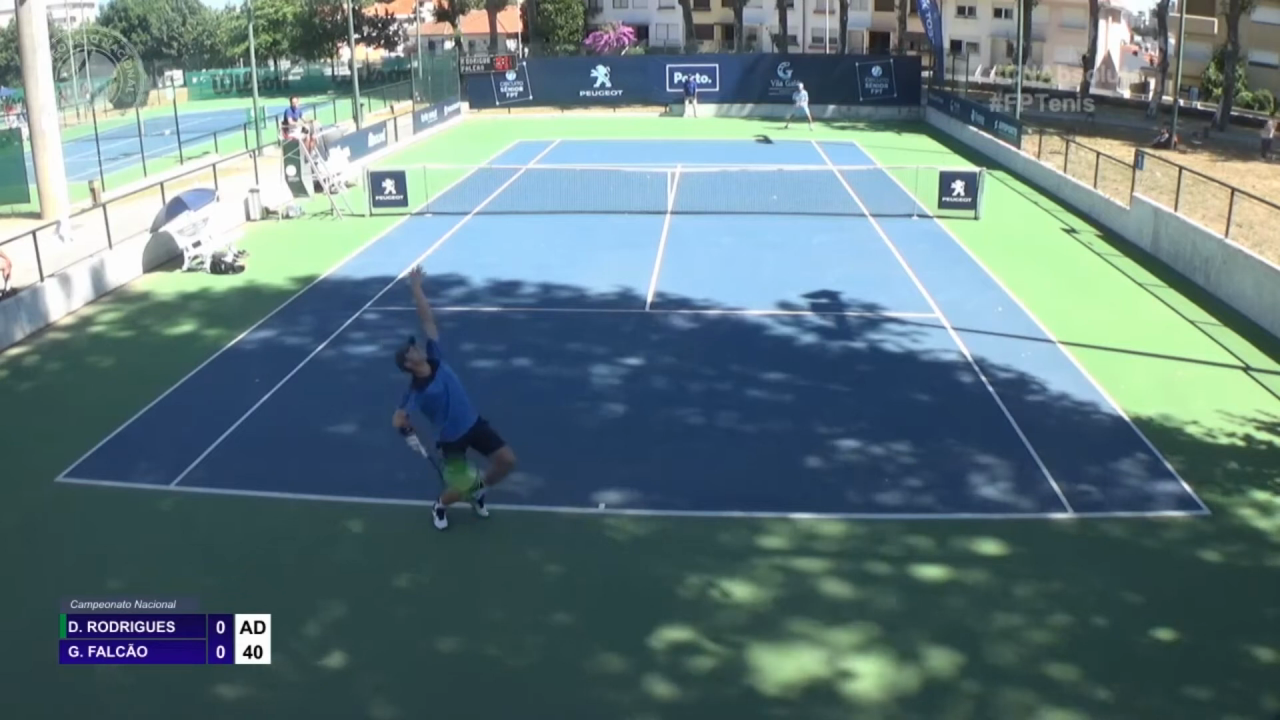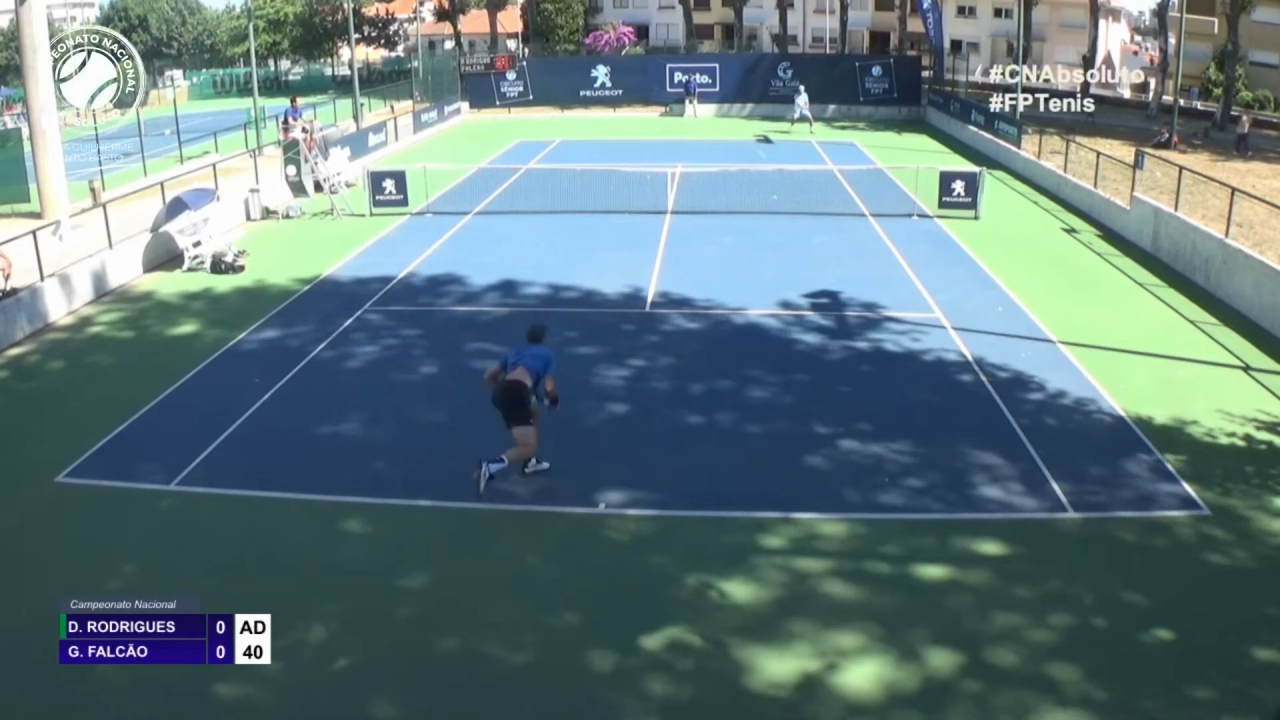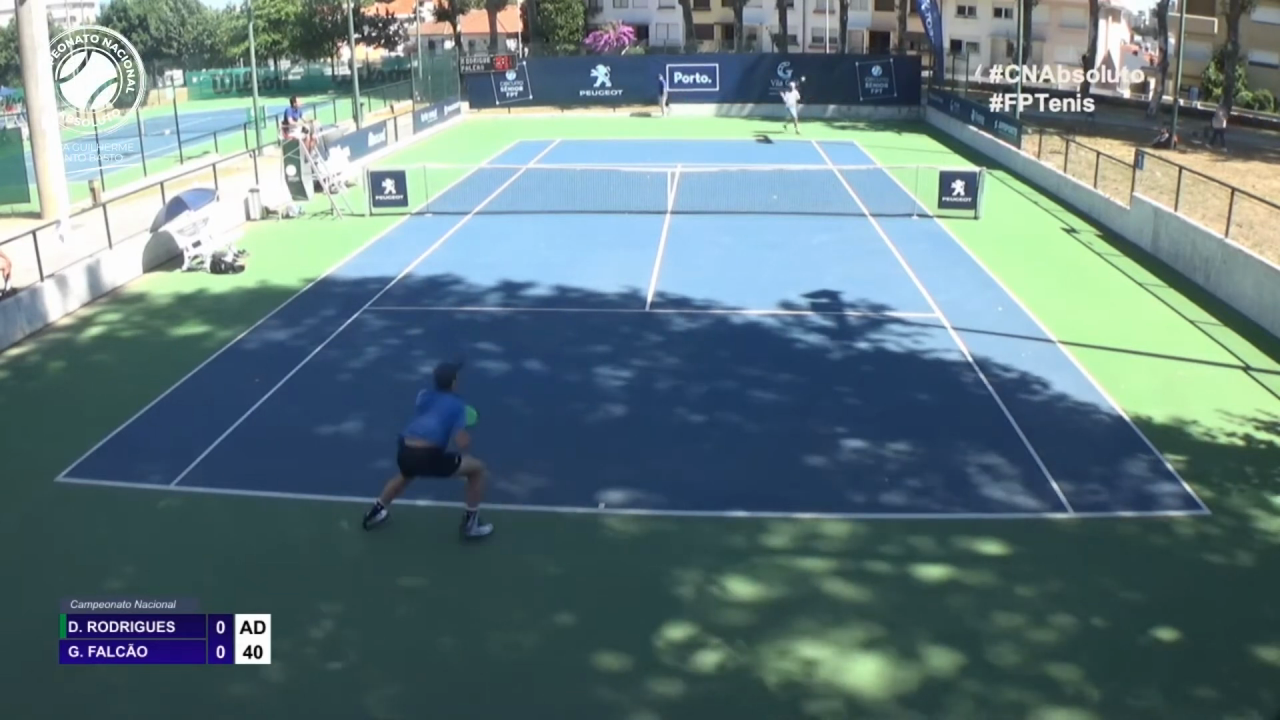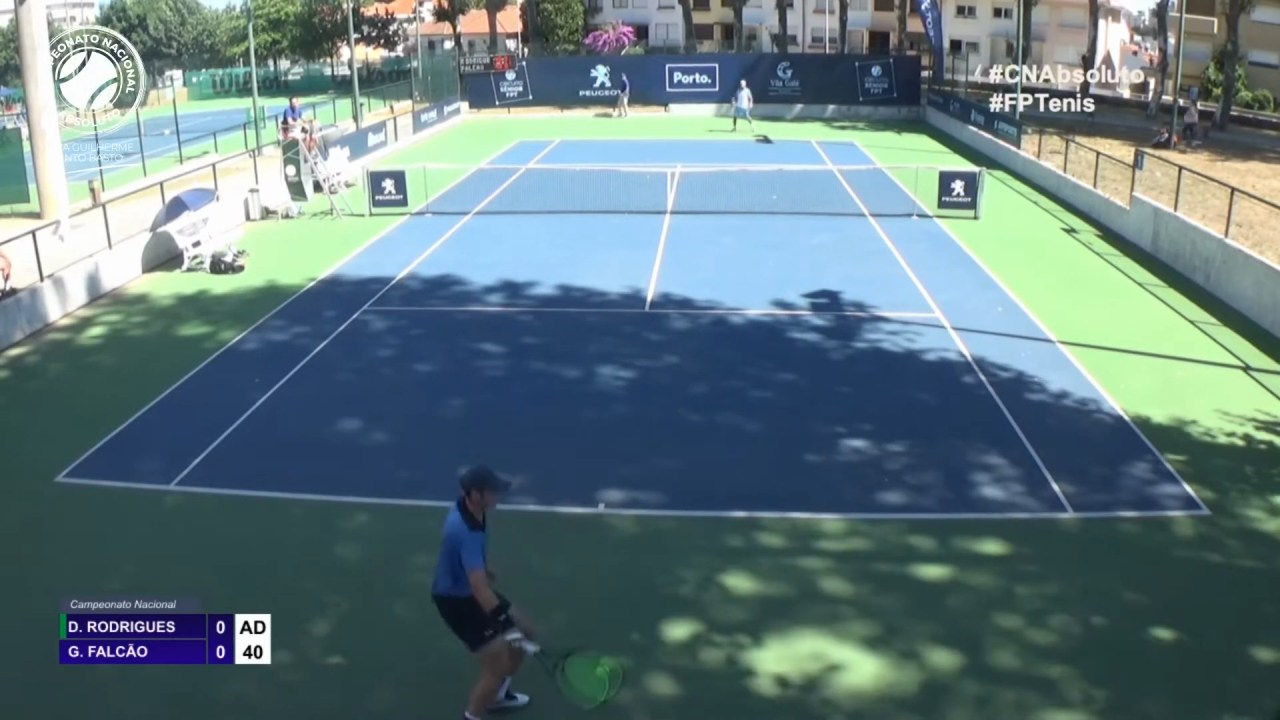
dt=1s
person 1, frame 1
left shoulder: (435, 360)
right shoulder: (415, 392)
left elbow: (427, 320)
right elbow: (398, 417)
left wrist: (416, 288)
right wrist: (407, 432)
left hip: (474, 423)
right hip: (450, 438)
left knee: (507, 461)
right knee: (459, 489)
left ankle: (478, 492)
right ankle: (440, 506)
person 1, frame 2
left shoulder: (516, 353)
right shoulder: (547, 354)
left elbow: (489, 376)
right elbow: (549, 388)
right wrist: (555, 400)
left hip: (501, 391)
right hip: (515, 392)
left knee: (532, 414)
right knee: (527, 447)
left ankle: (530, 462)
right ankle: (489, 467)
person 1, frame 3
left shoulder: (423, 395)
right shoulder: (457, 404)
right elbow: (461, 444)
right wrist: (464, 437)
left hip: (405, 452)
right hip: (428, 456)
left knee: (404, 478)
right knee: (478, 469)
left ankle: (375, 512)
right ankle: (470, 524)
person 1, frame 4
left shoulder: (465, 507)
right shoulder: (468, 534)
right elbow: (478, 588)
right wrist: (505, 622)
left hip: (462, 591)
right hip: (456, 602)
left knee: (521, 633)
right knee: (497, 667)
left ankle: (498, 693)
